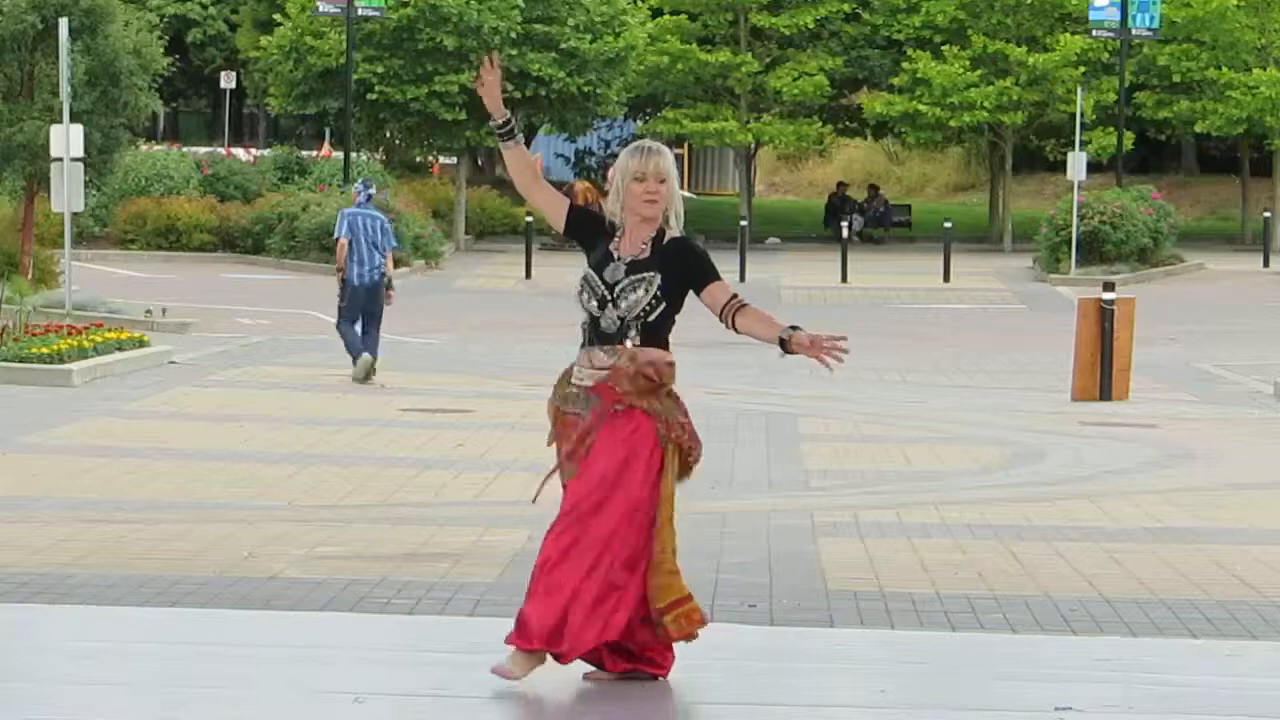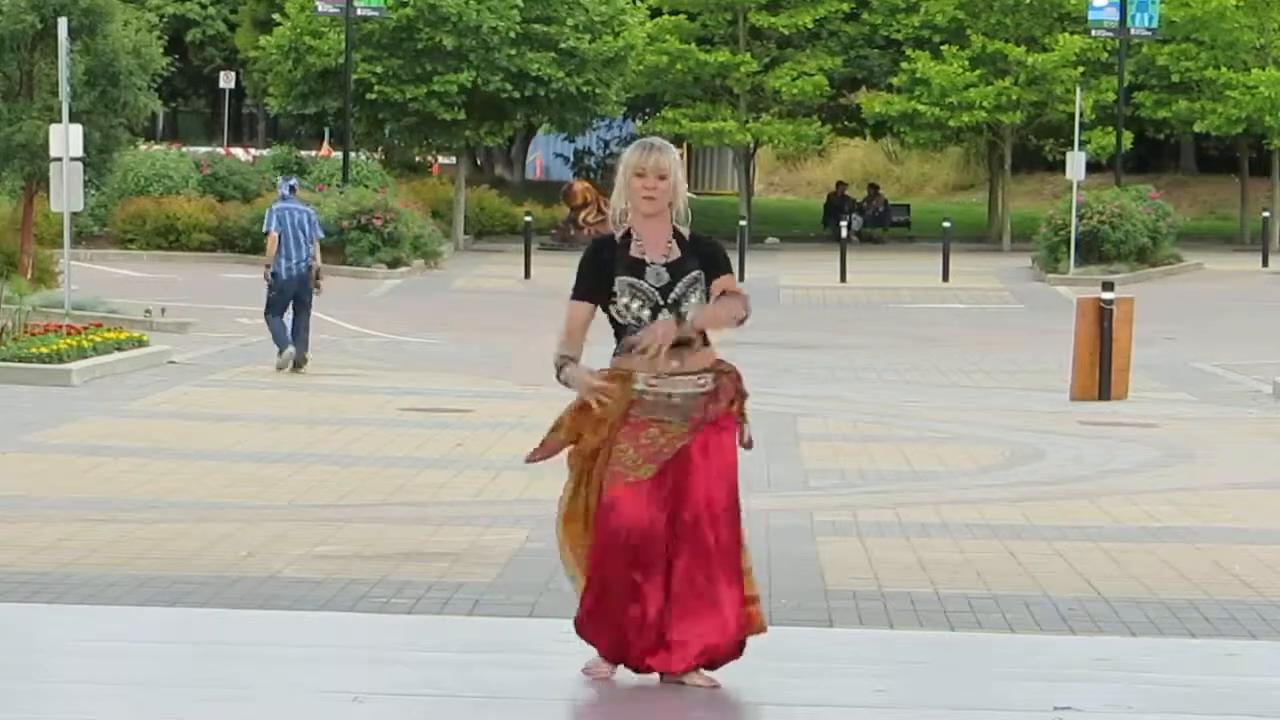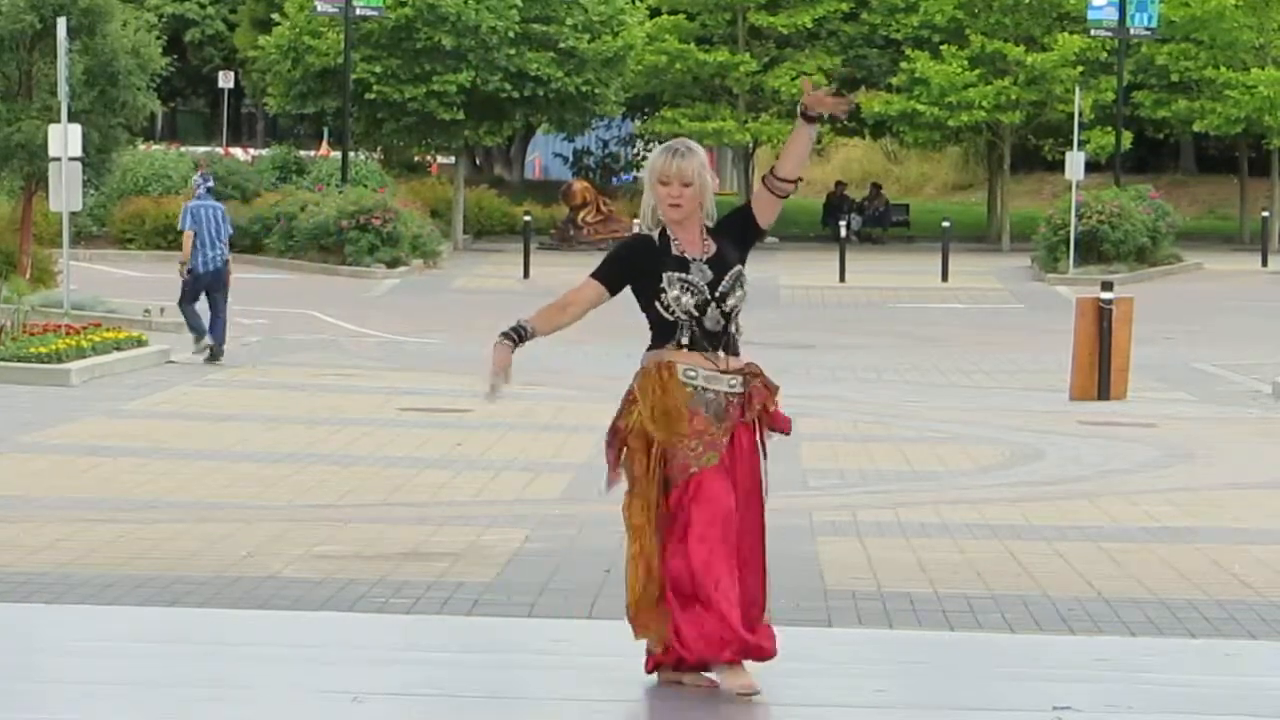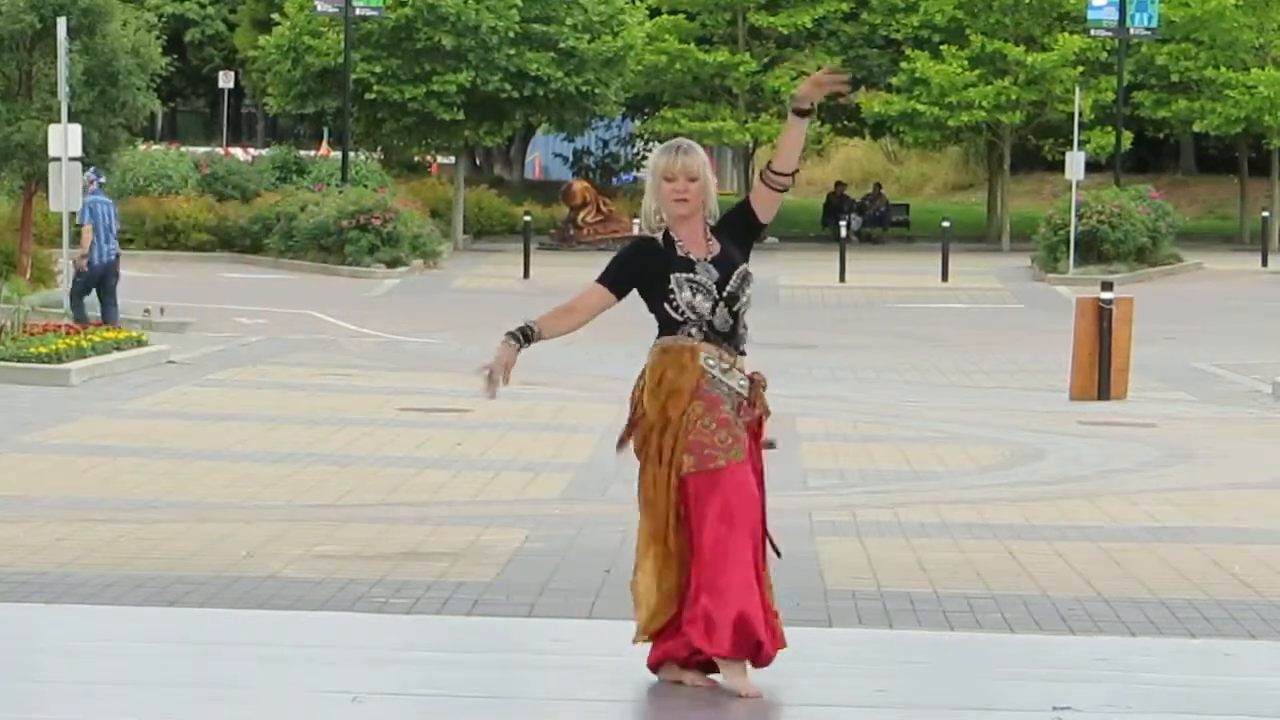
dt=1s
person 1, frame 1
left shoulder: (681, 253)
right shoulder: (597, 234)
left elbow: (734, 309)
right elbow: (529, 186)
left wrist: (791, 338)
right wrist: (499, 112)
left hip: (641, 400)
right hip: (589, 399)
left knee: (601, 519)
right knee: (609, 523)
left ankle: (544, 640)
right ankle: (634, 653)
person 1, frame 2
left shoulder: (697, 248)
right shoulder: (604, 252)
left elbow: (736, 306)
right elbow: (573, 329)
left wrist: (675, 325)
right wrist: (572, 372)
left hip: (701, 406)
right hip: (631, 406)
left knee: (702, 530)
right knee: (625, 521)
left ankle: (685, 651)
right ankle: (614, 644)
person 1, frame 3
left shoulder: (730, 237)
right shoulder: (639, 250)
left elbow: (780, 183)
right elbow: (573, 302)
left wrist: (809, 119)
right wrist: (512, 336)
left hip: (733, 402)
right hip: (672, 400)
left knee: (731, 529)
right knee: (699, 524)
left ankle: (678, 656)
right ankle: (716, 650)
person 1, frame 4
left shoulder: (732, 236)
right shoulder: (644, 253)
left elbow: (778, 177)
right elbow: (579, 308)
left wrist: (803, 107)
right wrist: (518, 337)
left hip: (733, 398)
right hip: (681, 395)
left knee: (726, 522)
right knee: (720, 515)
left ankle: (679, 654)
right ankle: (723, 646)
person 2, frame 1
left shoulder: (347, 214)
right shoulder: (381, 219)
left elbow: (343, 242)
right elbow: (389, 254)
left wrist: (340, 269)
right wrist: (389, 285)
left hip: (354, 278)
right hip: (377, 278)
left knee: (346, 323)
right knee: (371, 326)
left ankle: (362, 355)
right ankle: (367, 371)
person 2, frame 2
left shoulder: (276, 210)
right shoulder: (308, 212)
left elbow: (273, 237)
right elbow: (316, 244)
left wrist: (268, 265)
right wrist: (318, 275)
left hip: (283, 271)
right hip: (305, 271)
left knee: (273, 314)
right knee: (301, 316)
left ankle: (286, 348)
right ankle: (300, 361)
person 2, frame 3
left shoulder: (191, 207)
right shoulder: (220, 208)
left elbow: (188, 236)
left wrist: (183, 262)
right wrist: (228, 267)
left hip: (199, 265)
right hip: (220, 264)
left knee: (186, 304)
right knee: (218, 310)
left ankle: (202, 336)
right ankle: (216, 352)
person 2, frame 4
left shoulder: (86, 201)
right shoulder: (109, 203)
left elbow: (87, 229)
left wrist: (83, 255)
left hip: (92, 258)
right hip: (111, 257)
left knee: (76, 296)
right knee: (108, 302)
